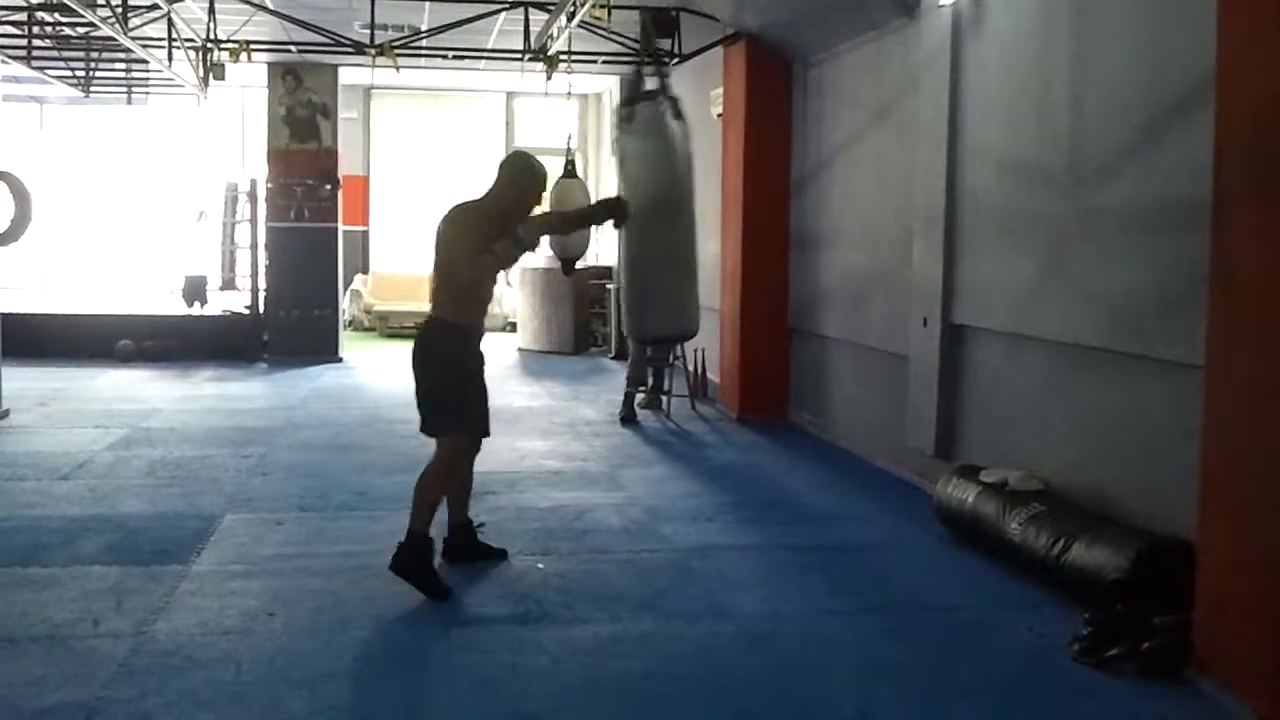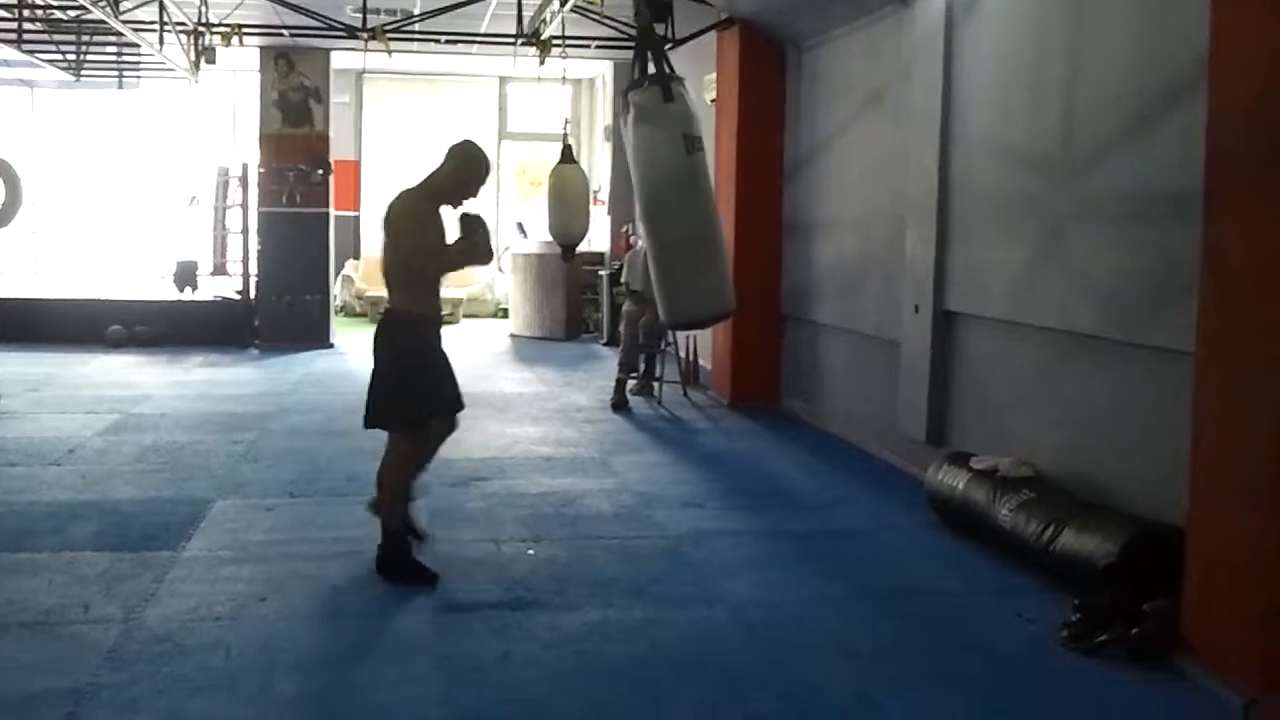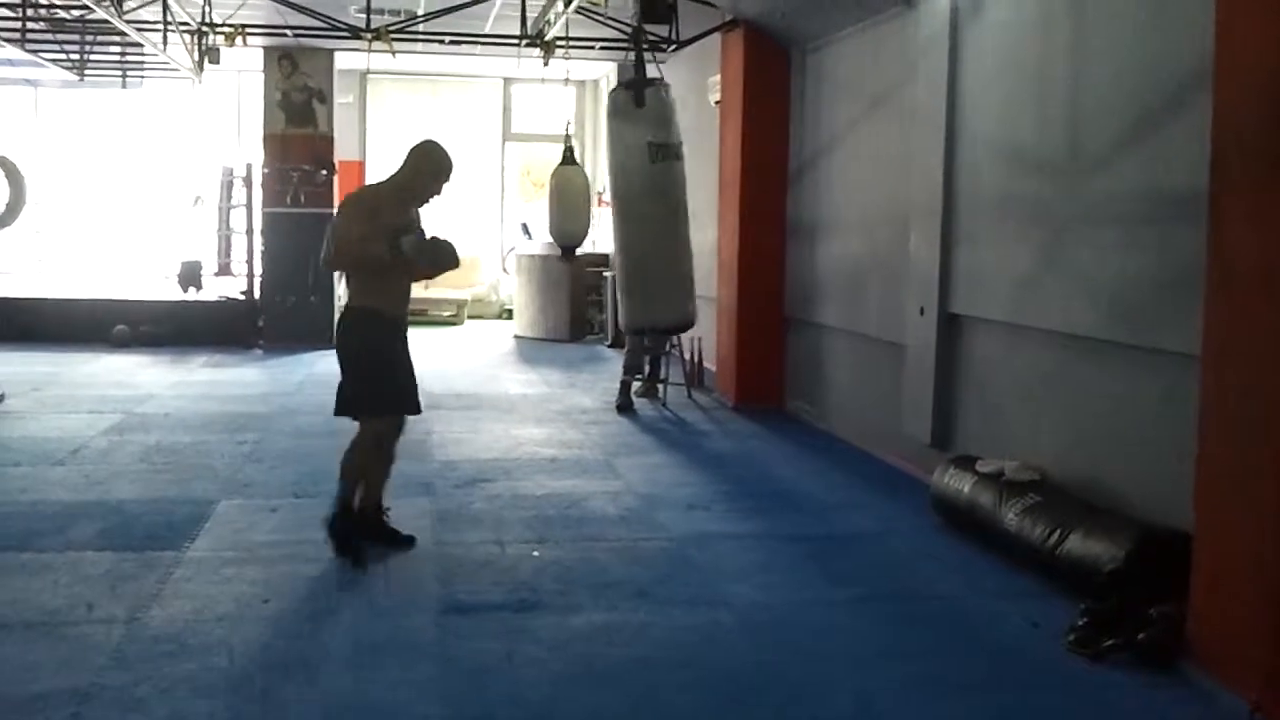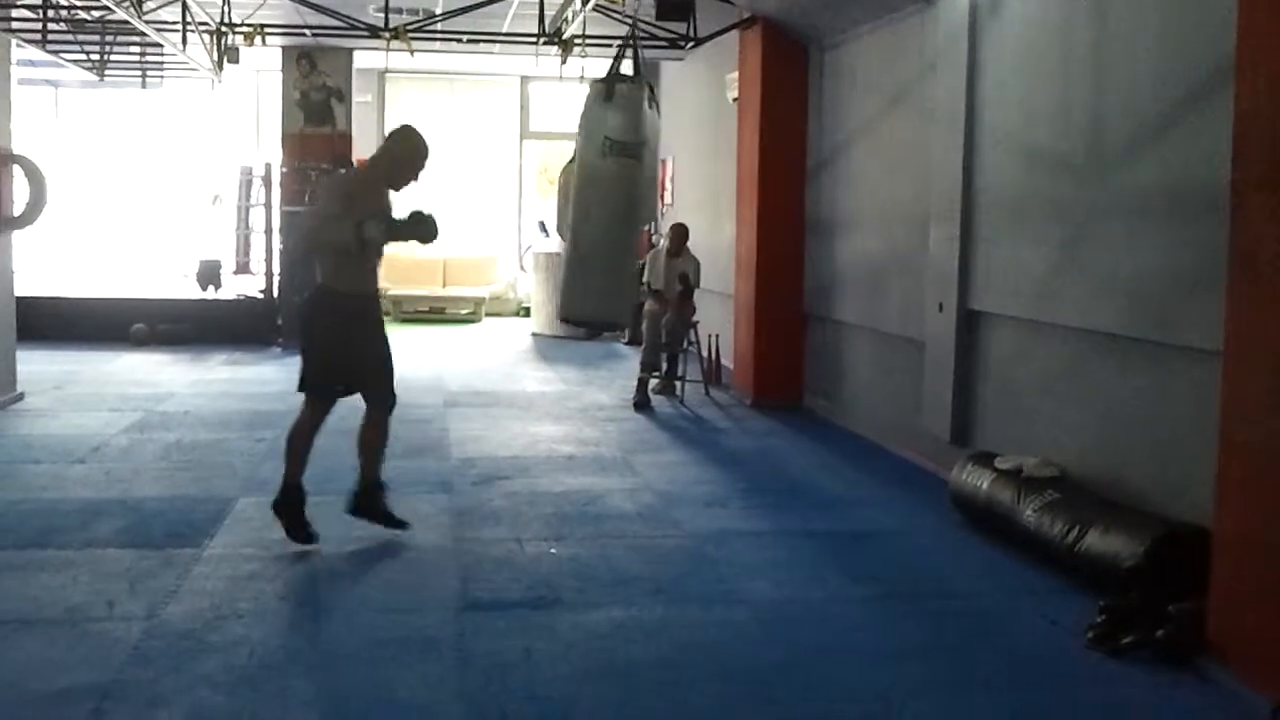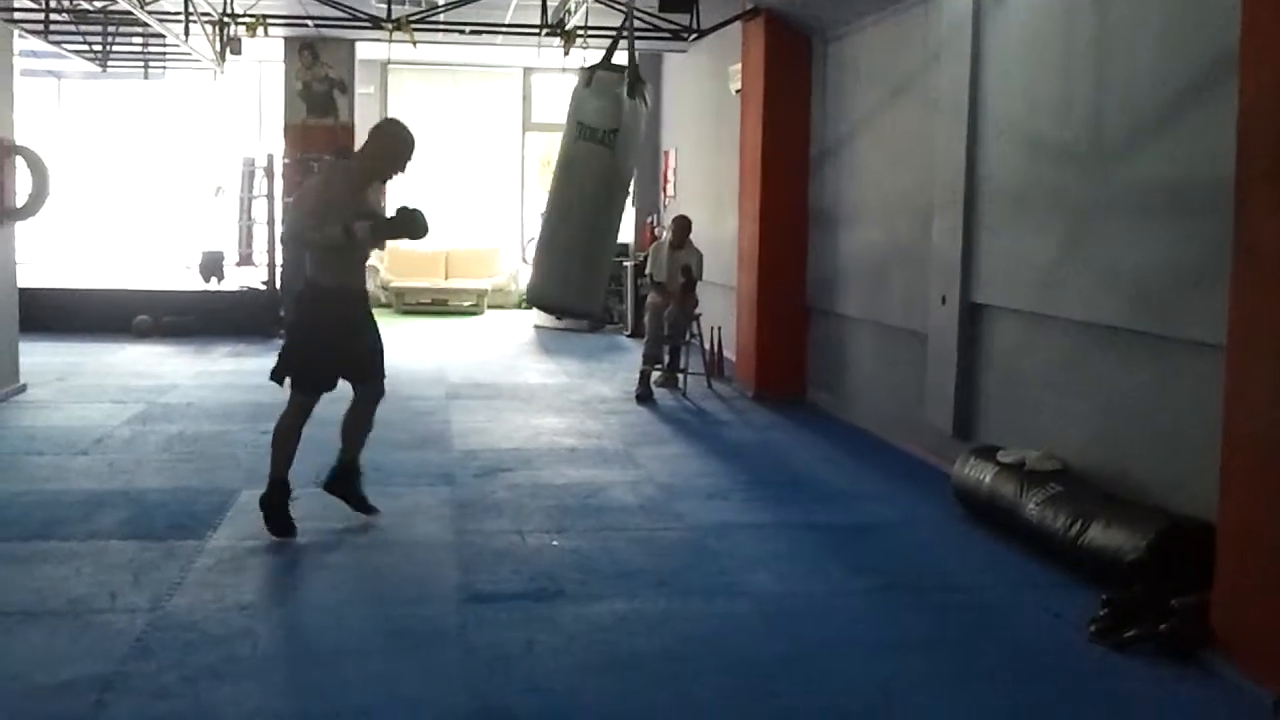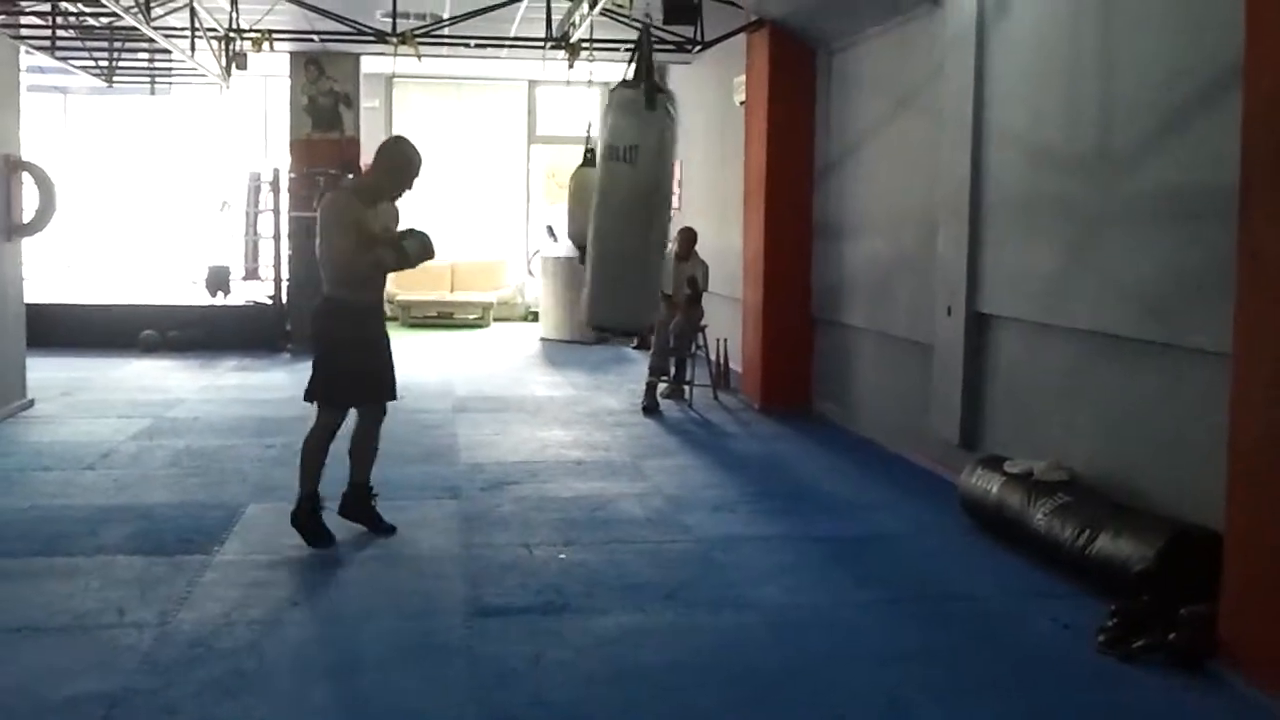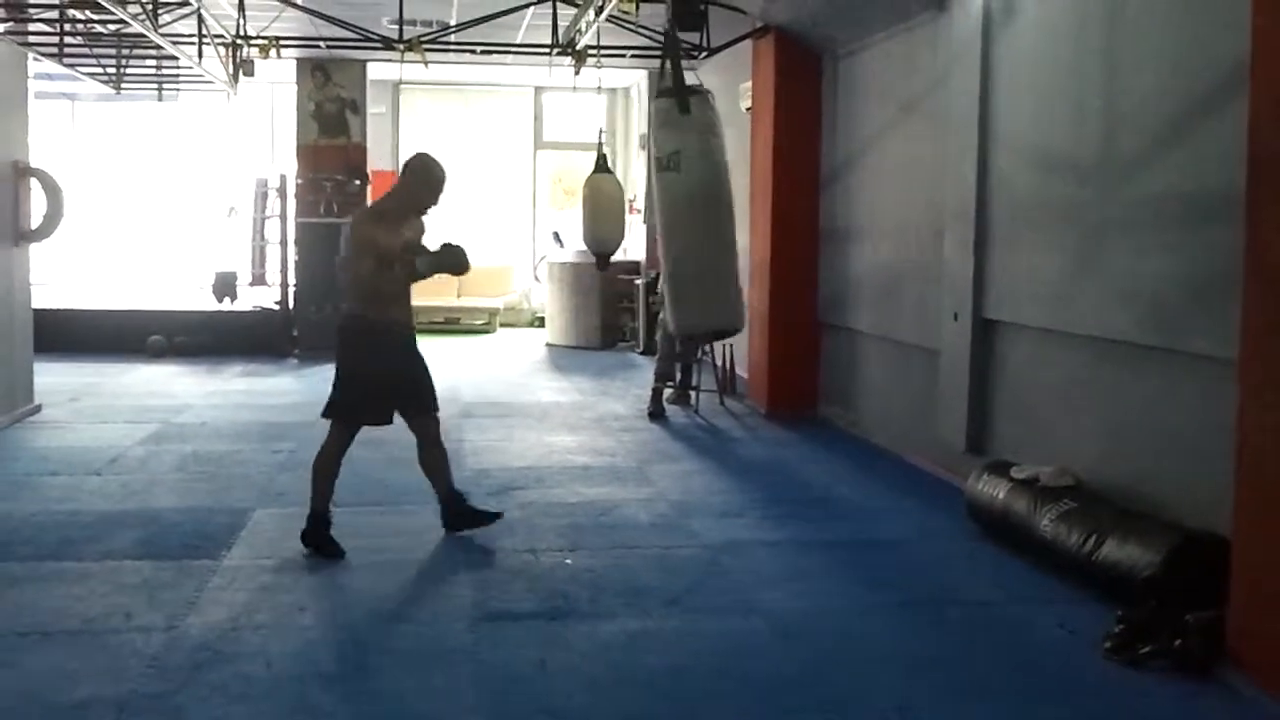
dt=0.4s
person 1, frame 1
left shoulder: (495, 217)
right shoulder: (463, 219)
left elbow: (545, 224)
right elbow: (464, 276)
left wrist: (601, 211)
right wrist: (511, 247)
left hip: (462, 342)
right hip: (443, 343)
left knee: (467, 444)
right knee: (453, 447)
left ankle: (460, 536)
right ankle: (413, 551)
person 1, frame 2
left shoulder: (426, 209)
right shoulder: (410, 208)
right elbow: (420, 269)
left wrist: (467, 246)
right wrist: (470, 243)
left hip: (423, 332)
right hip: (404, 333)
left knee: (442, 421)
right knee: (405, 440)
left ankle: (392, 502)
right ankle: (392, 550)
person 1, frame 3
left shoulder: (407, 215)
right shoulder: (362, 202)
left elbow: (417, 271)
right elbow: (335, 257)
left wrist: (439, 257)
right wrist: (392, 249)
left hip: (395, 328)
right hip: (364, 326)
left knee: (389, 426)
right knee: (376, 426)
left ankle: (368, 516)
right ankle: (344, 517)
person 1, frame 4
left shoulder: (379, 193)
right shoulder: (341, 187)
right elbow: (307, 240)
right wrist: (367, 230)
left hip: (366, 307)
right hip: (332, 307)
left knee: (381, 403)
right knee: (318, 406)
left ankle: (368, 494)
right ankle: (290, 497)
person 1, frame 5
left shoulder: (367, 189)
right shoulder: (327, 182)
right elbow: (295, 232)
left wrist: (397, 226)
right wrist: (358, 231)
left hip: (355, 301)
right hip: (320, 302)
left knee: (371, 390)
right knee: (303, 401)
left ankle: (345, 475)
right ankle: (276, 494)
person 1, frame 6
left shoulder: (387, 209)
right shoulder: (338, 205)
right elbow: (343, 267)
left wrist: (408, 252)
right wrist: (398, 255)
left hip: (371, 316)
right hip: (340, 317)
left knee: (374, 413)
right knee: (331, 416)
left ankle: (357, 497)
right ankle: (307, 507)
person 1, frame 7
left shoulder: (413, 225)
right shoulder: (364, 227)
right elbow: (360, 288)
left wrist: (439, 260)
right wrist: (417, 266)
left hip: (400, 335)
right hip: (365, 337)
left knee: (428, 425)
right knee: (343, 432)
left ankle: (453, 509)
right ankle: (317, 524)
